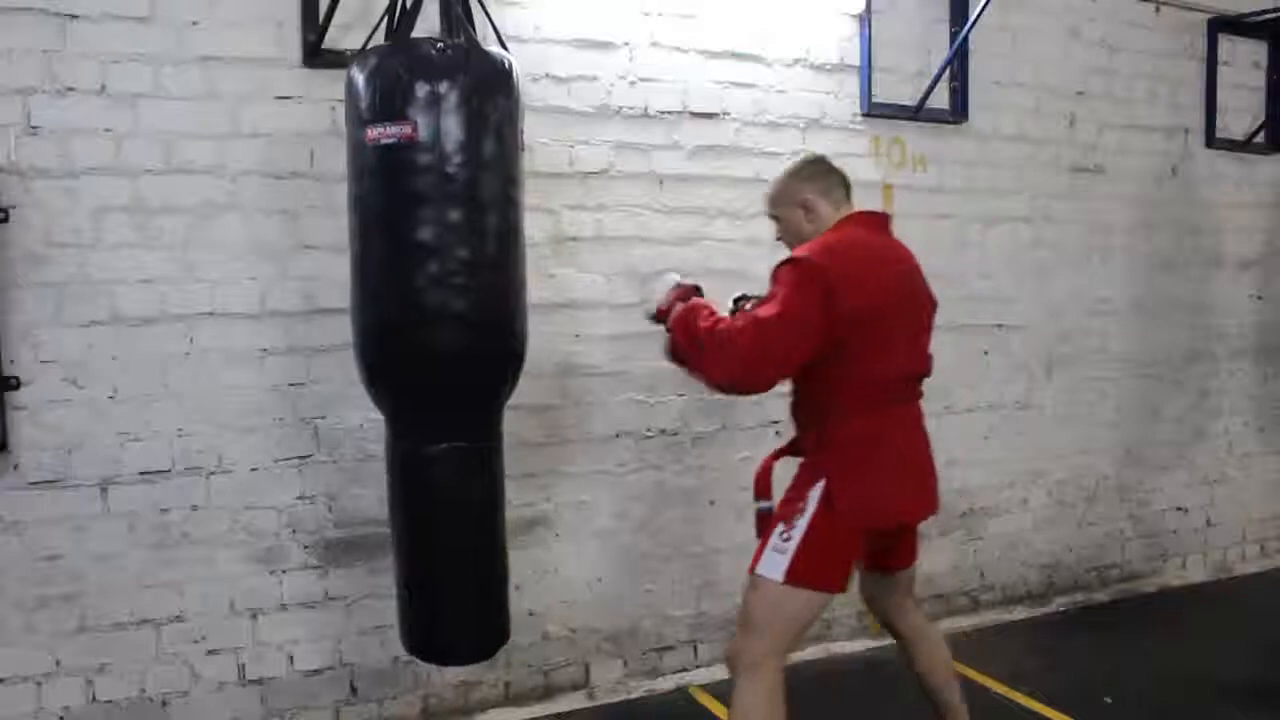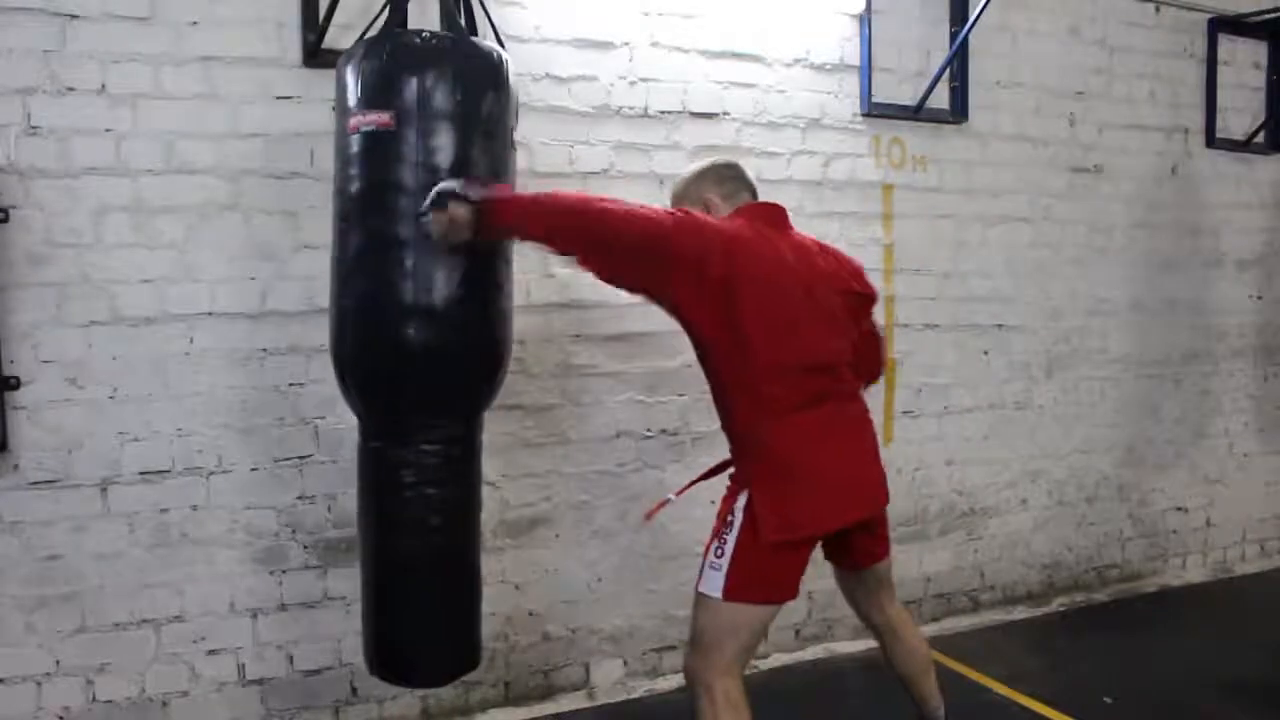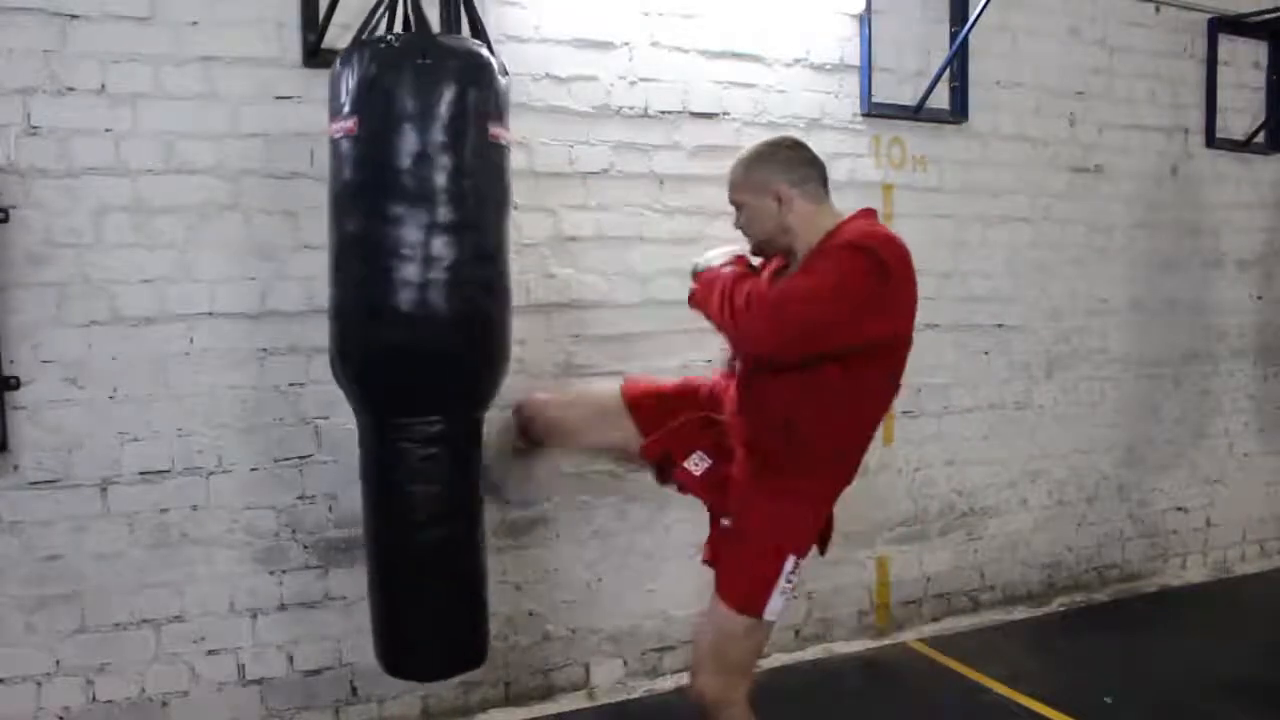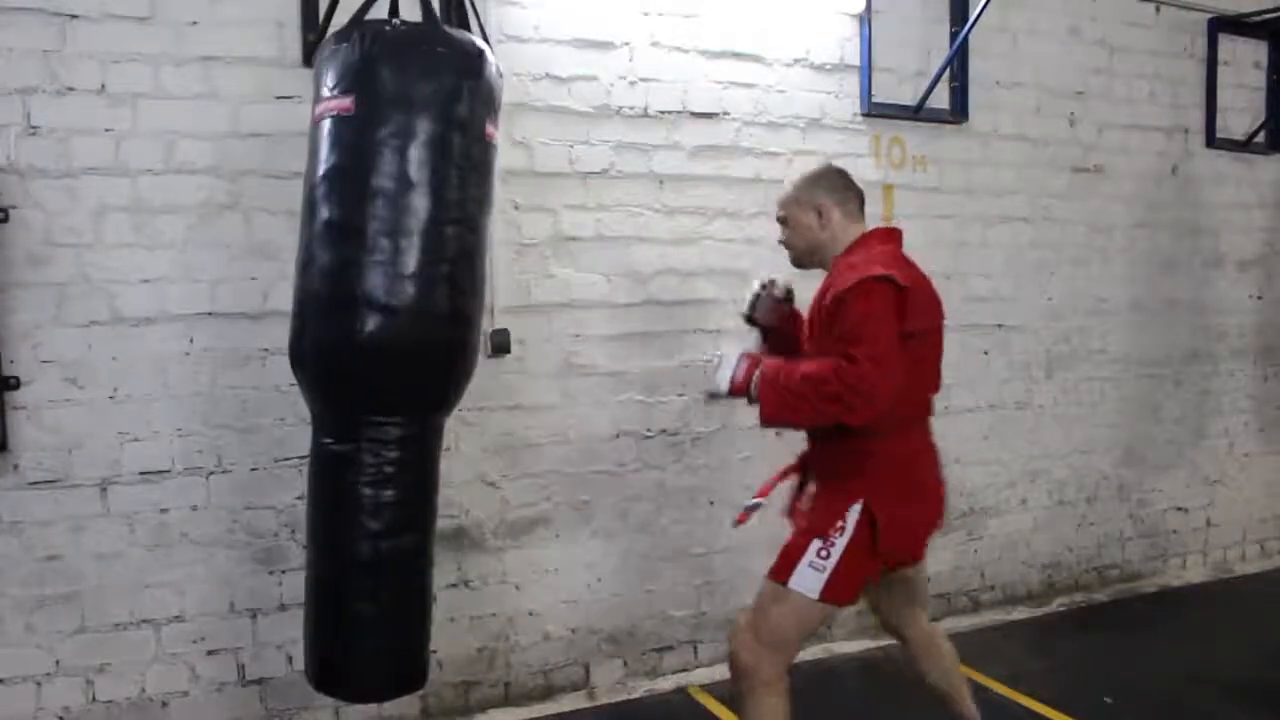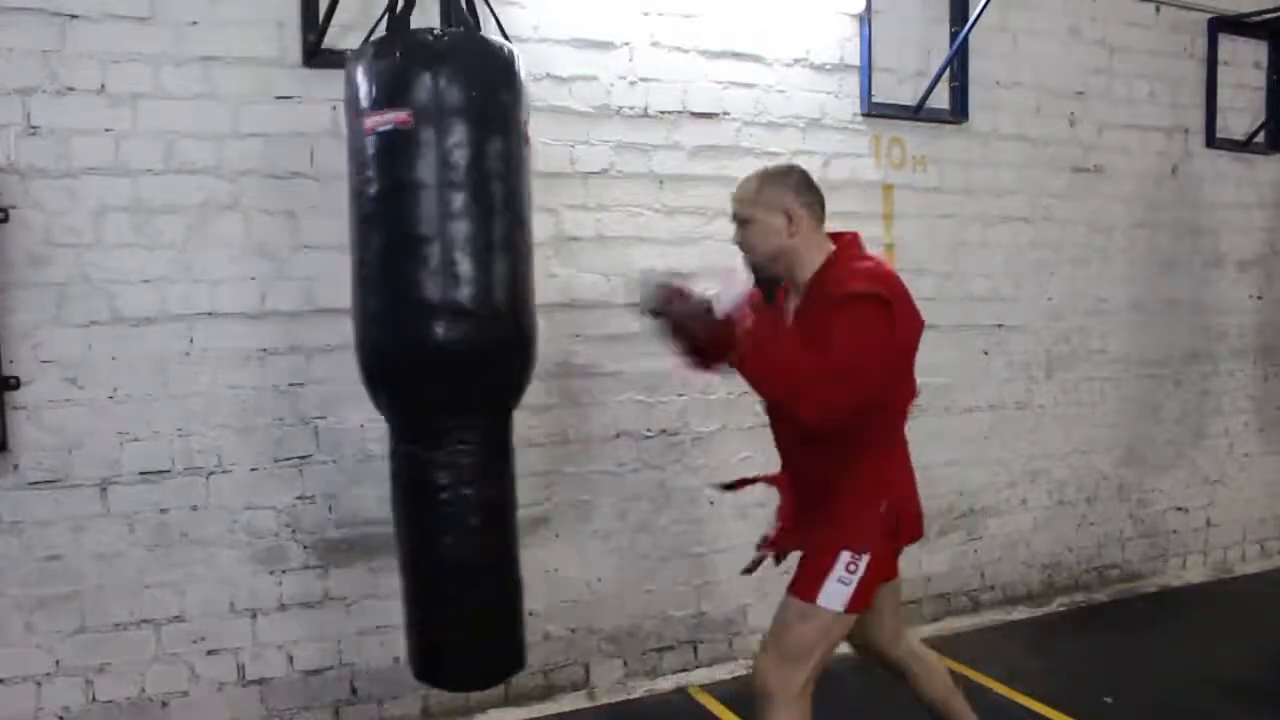
dt=0.5s
person 1, frame 1
left shoulder: (824, 265)
right shoulder: (896, 264)
left elbow: (741, 363)
left wrist: (679, 309)
right wrist: (761, 323)
left hip: (845, 477)
right hip: (896, 471)
left knee: (754, 651)
right knee: (902, 616)
person 1, frame 2
left shoulder: (706, 250)
right shoulder: (833, 264)
left elbow: (600, 225)
right elbow: (865, 363)
left wrist: (482, 209)
left hip: (784, 484)
right hip: (854, 466)
left knee: (713, 672)
right knee: (883, 609)
person 1, frame 3
left shoulder: (868, 259)
right shoulder: (793, 261)
left elbow: (764, 331)
left wrist: (721, 273)
left hip: (783, 485)
right hip: (726, 421)
right knee: (541, 415)
person 1, frame 4
left shoulder: (866, 281)
right shoulder: (865, 275)
left elbow: (859, 390)
right elbow: (824, 375)
left wrist: (753, 375)
right wrist: (781, 322)
left hip: (867, 492)
right hip: (883, 482)
left knee: (754, 654)
right knee: (903, 615)
person 1, frame 5
left shoulder: (860, 292)
right shoulder: (781, 286)
left elbow: (817, 403)
right elbow: (717, 341)
left wrist: (747, 338)
right wrist: (691, 320)
left hip: (860, 499)
right hip: (826, 496)
right knee: (882, 640)
